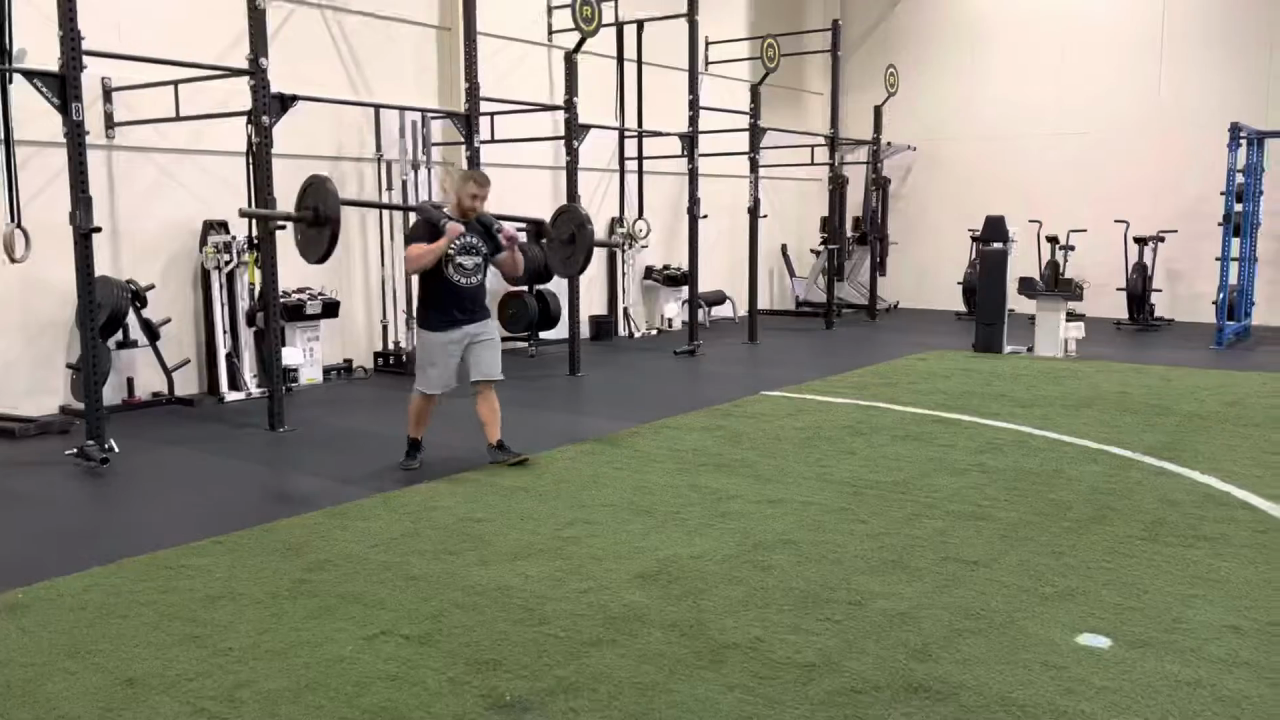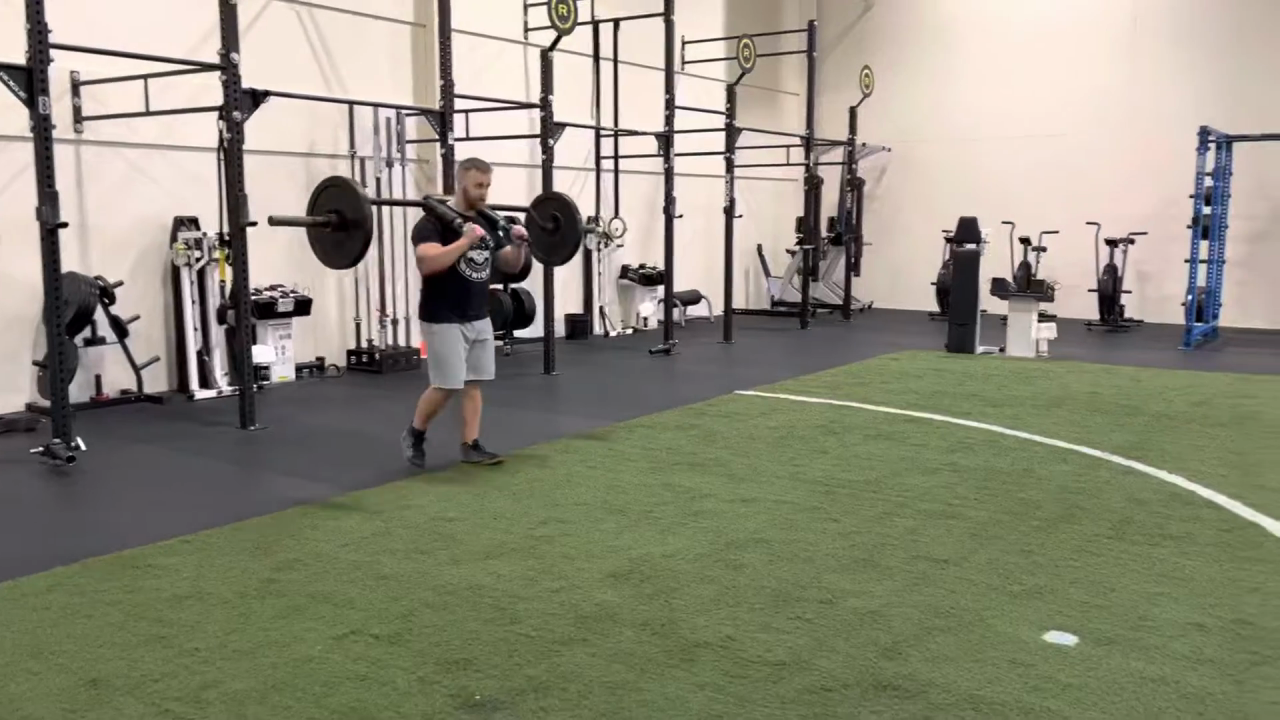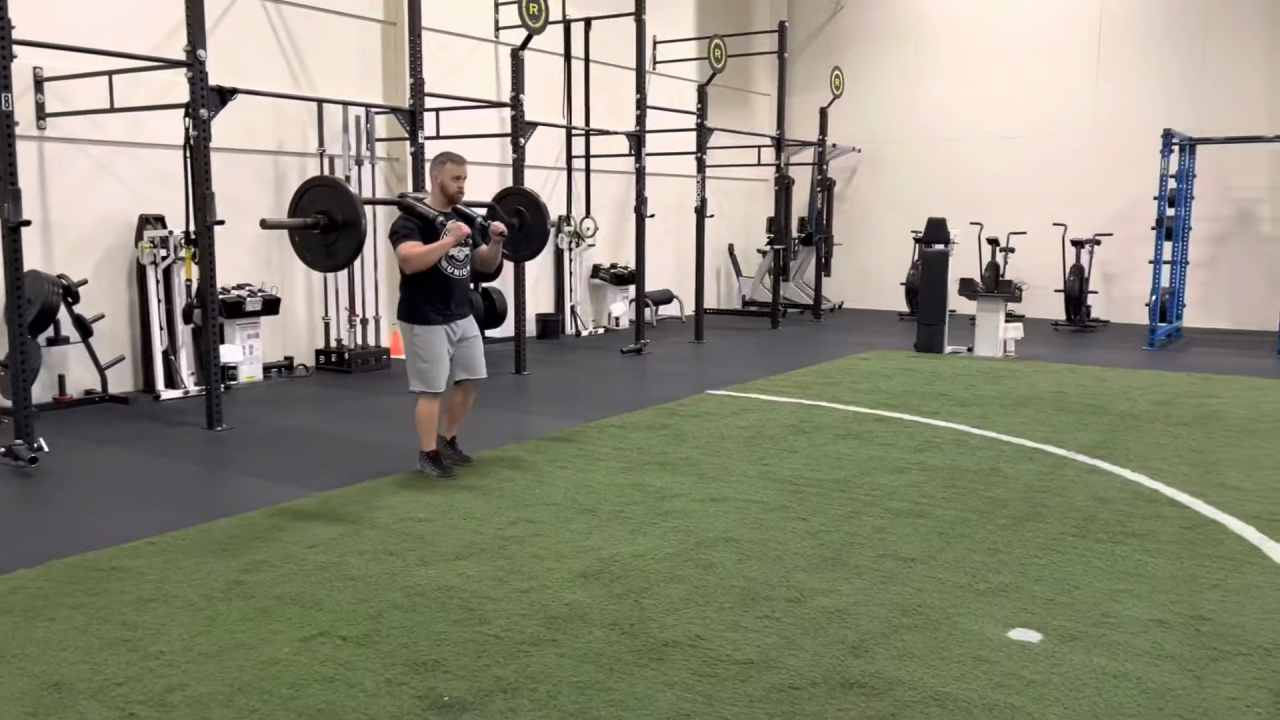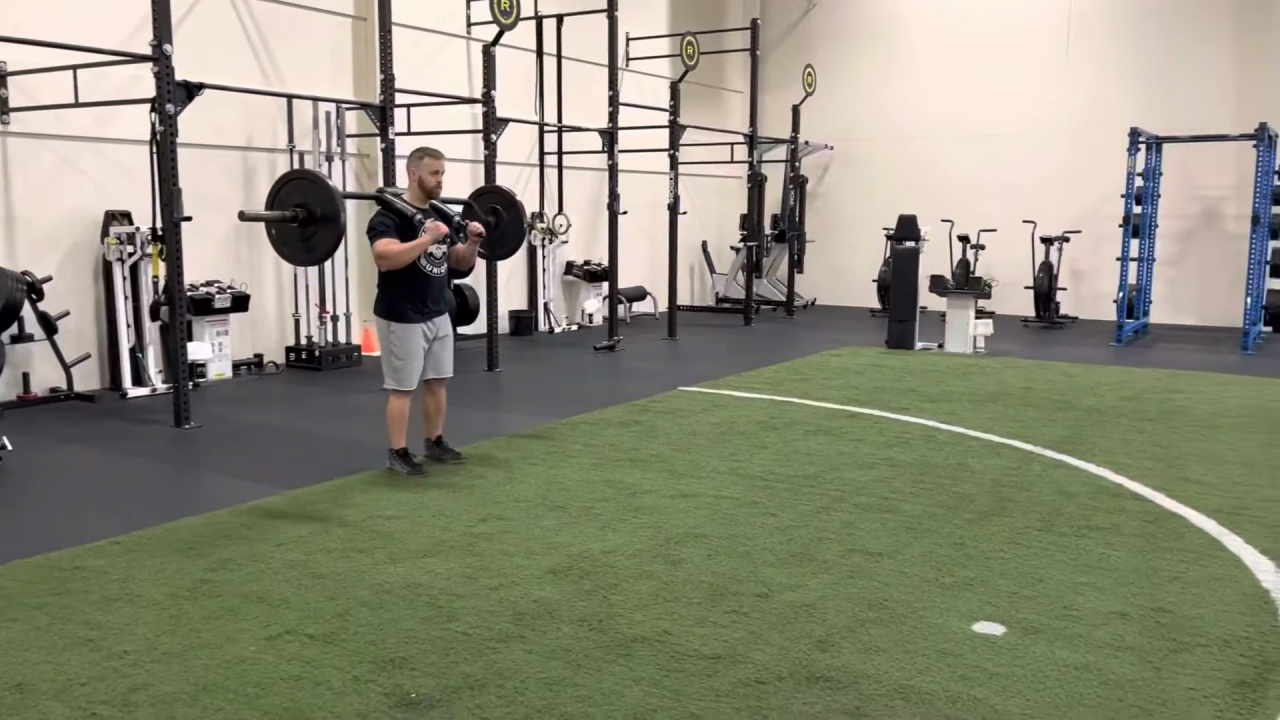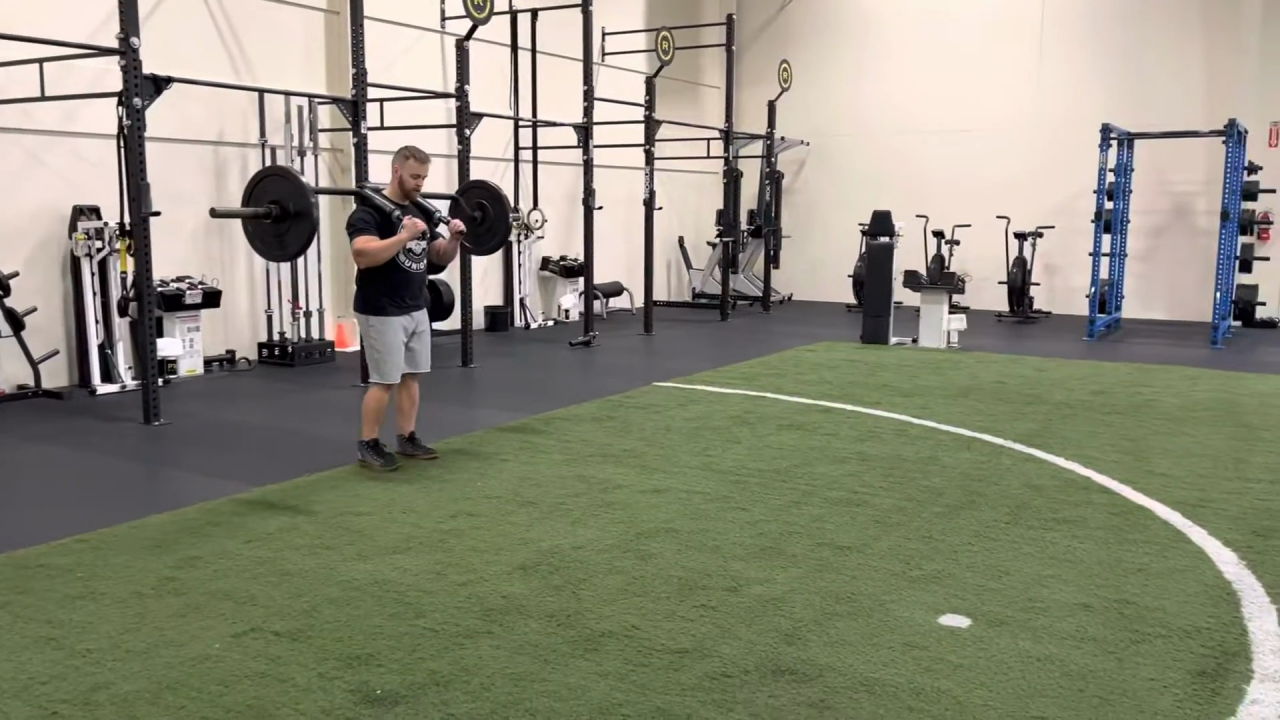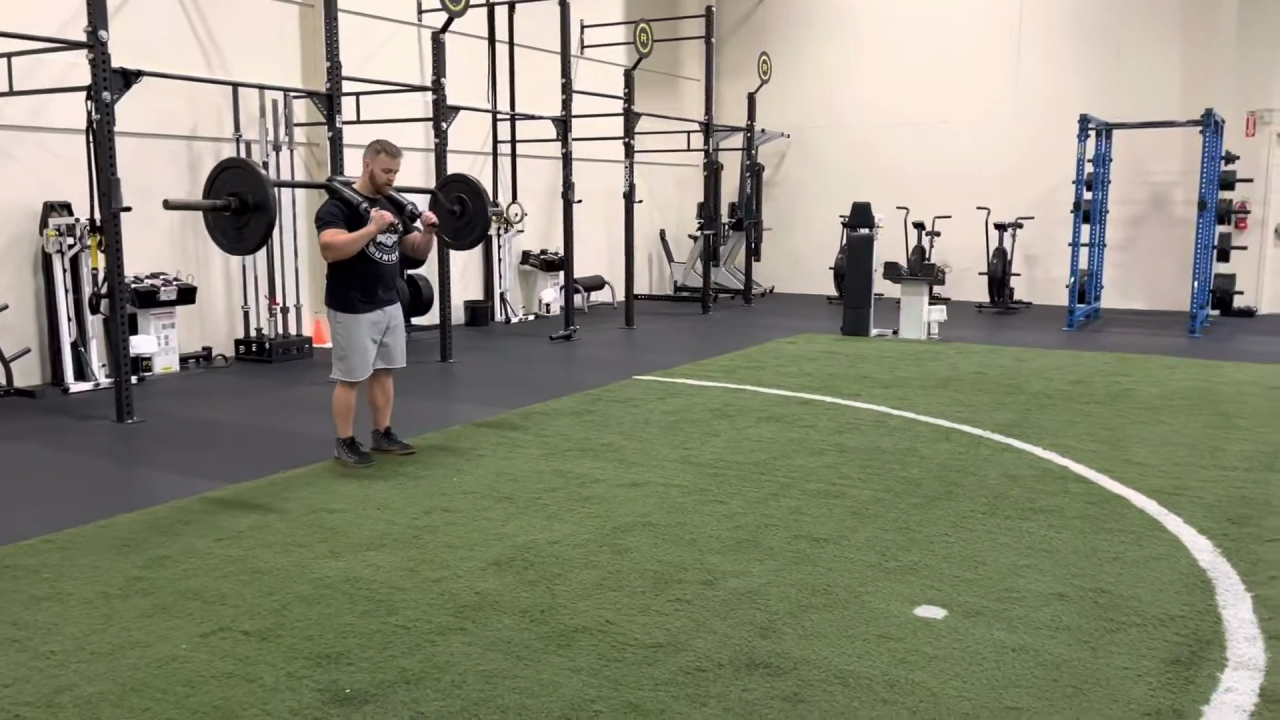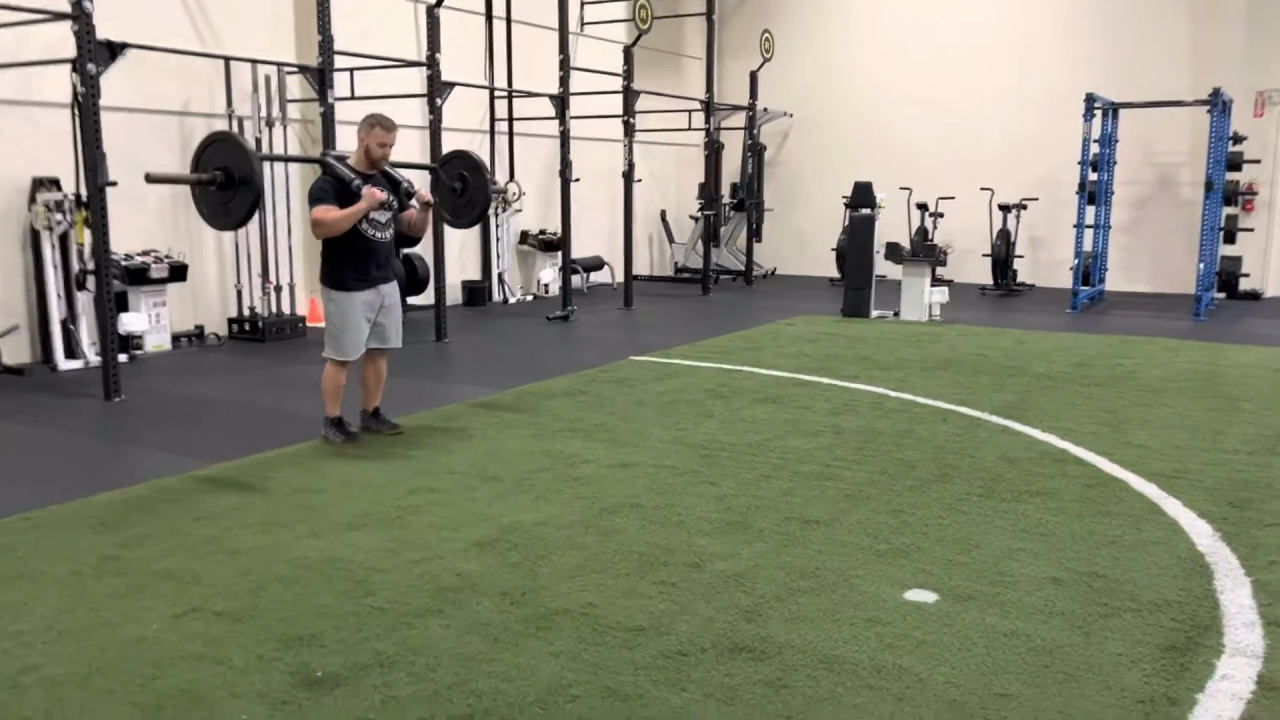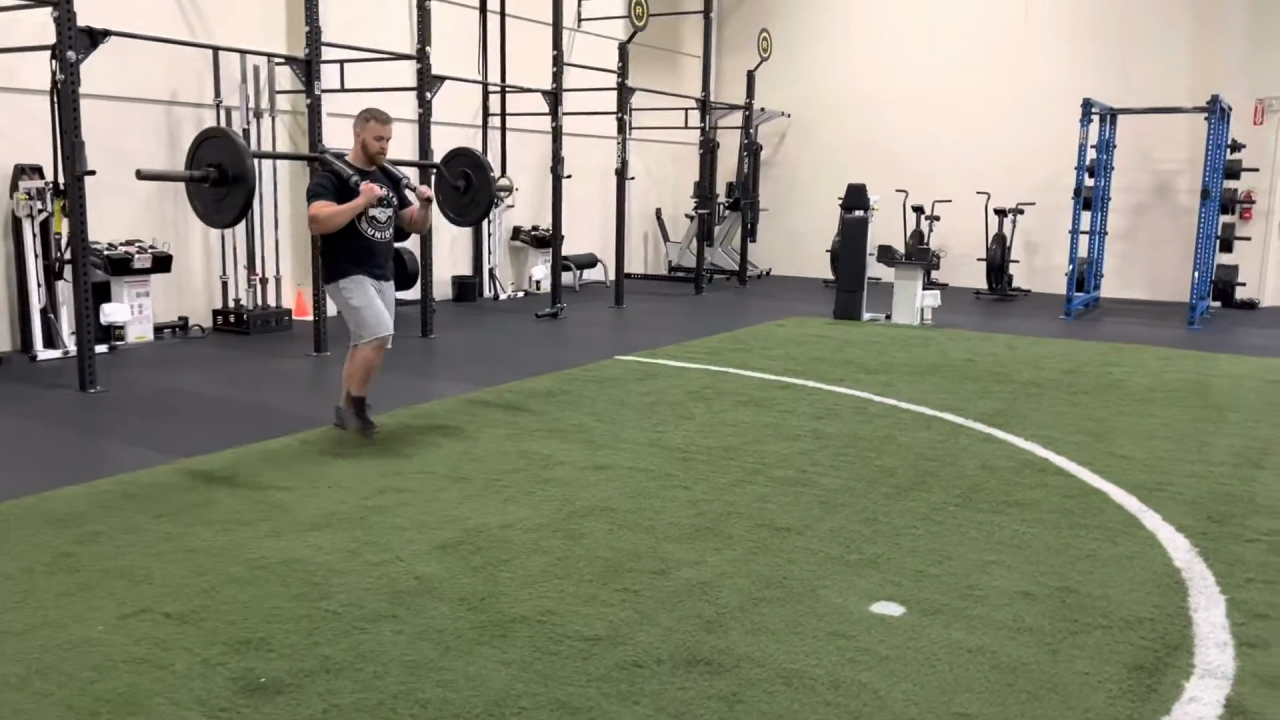
dt=0.4s
person 1, frame 1
left shoulder: (486, 228)
right shoulder: (428, 224)
left elbow: (514, 272)
right elbow: (412, 264)
left wrist: (512, 246)
right wrist: (447, 239)
left hip: (480, 322)
right hip: (438, 326)
left knee: (486, 383)
right knee: (428, 390)
left ankle: (496, 446)
right ankle: (414, 445)
person 1, frame 2
left shoulder: (487, 222)
right shoulder: (434, 222)
left elbow: (511, 265)
right elbow: (427, 264)
left wrist: (519, 244)
right wrist: (466, 240)
left hip: (479, 318)
right hip: (443, 319)
left knee: (474, 383)
right knee: (447, 385)
left ankle: (471, 445)
right ankle: (415, 433)
person 1, frame 3
left shoulder: (462, 219)
right shoulder: (412, 220)
left elbow: (486, 264)
right elbow: (410, 261)
left wrist: (496, 242)
right wrist: (450, 239)
left hip: (462, 316)
right hip: (425, 321)
left knee: (469, 382)
right knee: (432, 389)
left ankle: (447, 440)
right ankle: (428, 455)
person 1, frame 4
left shoulder: (439, 216)
right shoulder: (390, 217)
left elbow: (461, 263)
right elbow: (386, 259)
left wrist: (473, 242)
right wrist: (428, 238)
left hip: (438, 314)
right hip: (402, 318)
left knee: (437, 383)
right knee: (402, 387)
left ankle: (435, 442)
right ankle: (397, 453)
person 1, frame 5
left shoulder: (419, 212)
right shoulder: (369, 212)
left elbow: (441, 257)
right elbow: (363, 256)
left wrist: (454, 238)
right wrist: (405, 235)
left hip: (416, 309)
right hip: (381, 312)
left knee: (410, 376)
right knee: (385, 380)
left ankle: (407, 438)
right ankle: (368, 443)
person 1, frame 6
left shoulder: (393, 206)
right shoulder: (339, 205)
left elbow: (418, 251)
right elbow: (330, 249)
left wrist: (428, 231)
right wrist: (372, 228)
left hip: (390, 304)
right hip: (353, 308)
left knee: (384, 371)
right knee: (350, 378)
left ankle: (383, 434)
right ankle: (344, 442)
person 1, frame 7
left shoulder: (389, 183)
right shoulder: (332, 181)
left elbow: (415, 229)
right elbow: (320, 226)
left wrist: (424, 208)
right wrist: (364, 204)
left hip: (386, 282)
right hip: (347, 286)
left knee: (379, 351)
right knee: (341, 357)
left ankle: (371, 414)
right ankle: (332, 422)
person 1, frame 8
left shoulder: (388, 180)
right shoulder: (331, 177)
left elbow: (417, 226)
right elbow: (317, 222)
left wrist: (425, 204)
right wrist: (362, 201)
left hip: (382, 277)
right hip: (347, 276)
left knee: (366, 343)
right knee: (379, 336)
left ankle: (348, 409)
right ankle: (355, 399)
